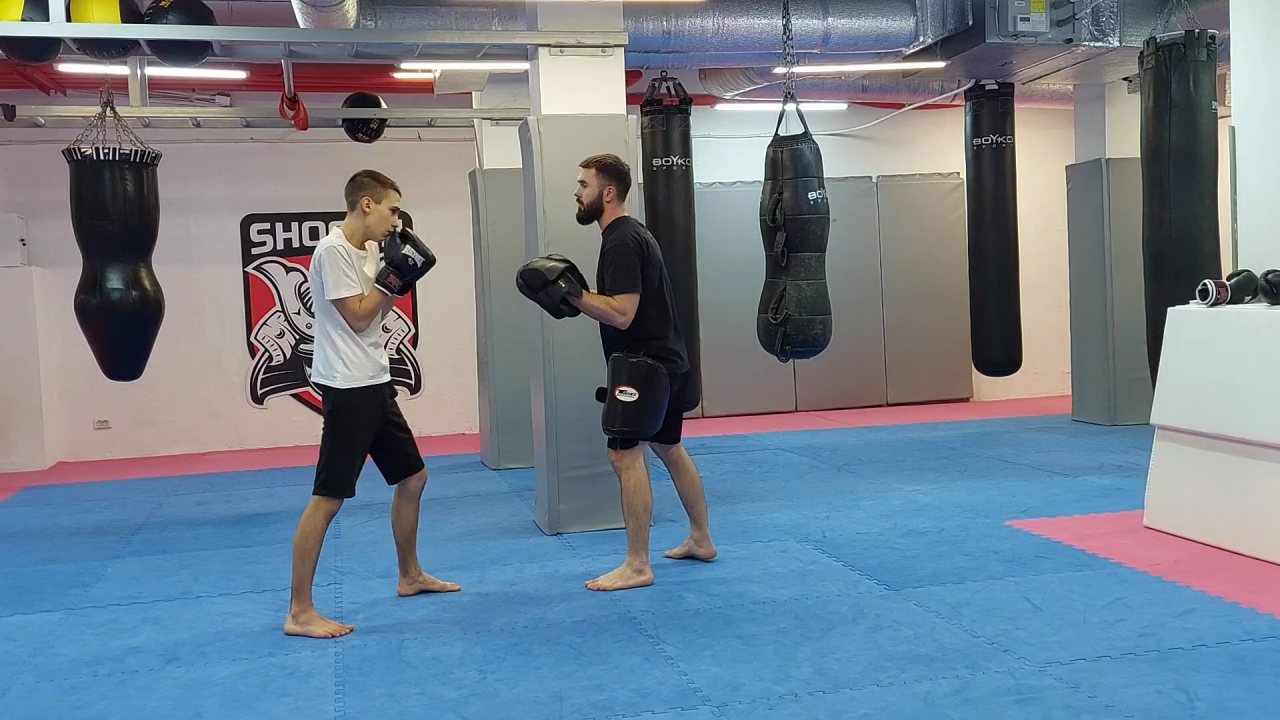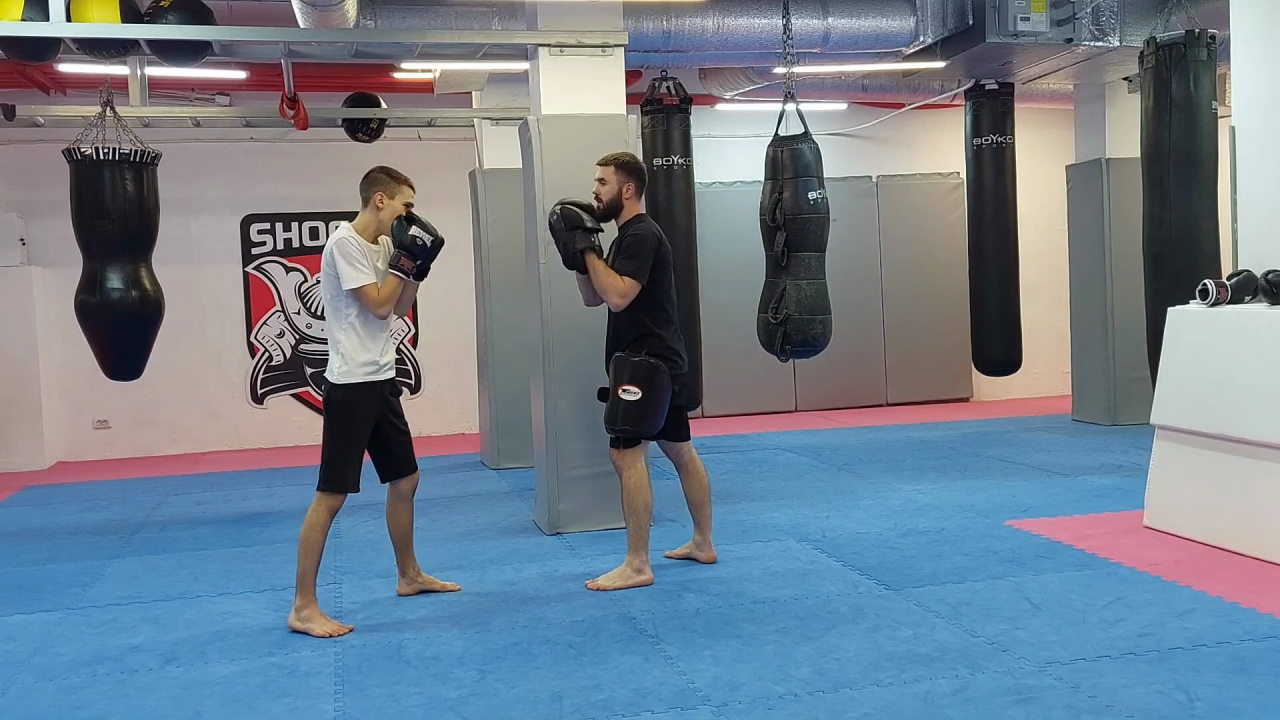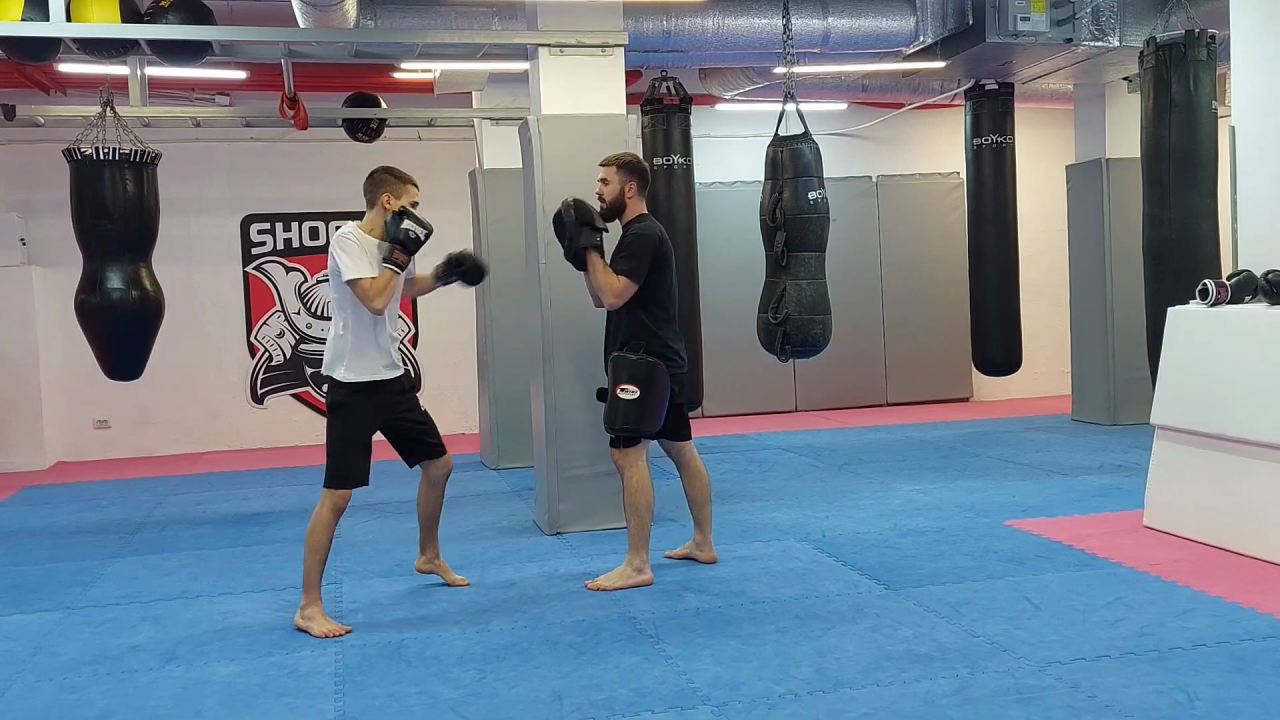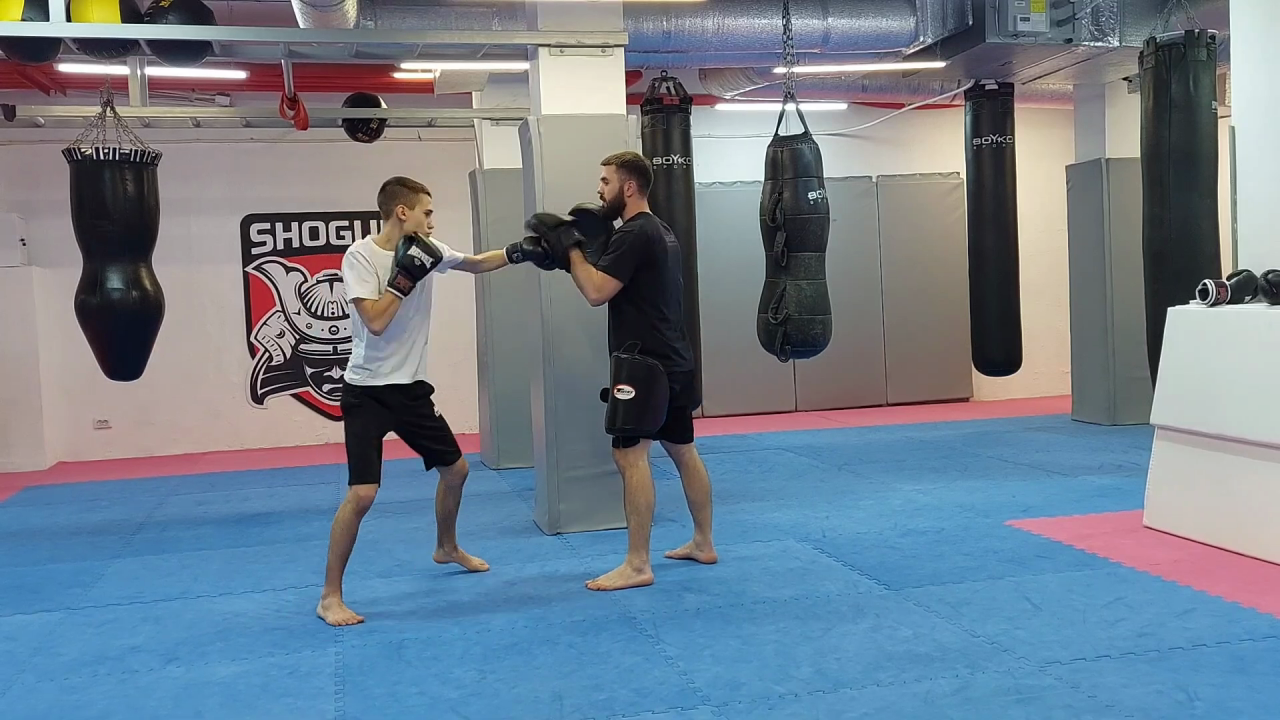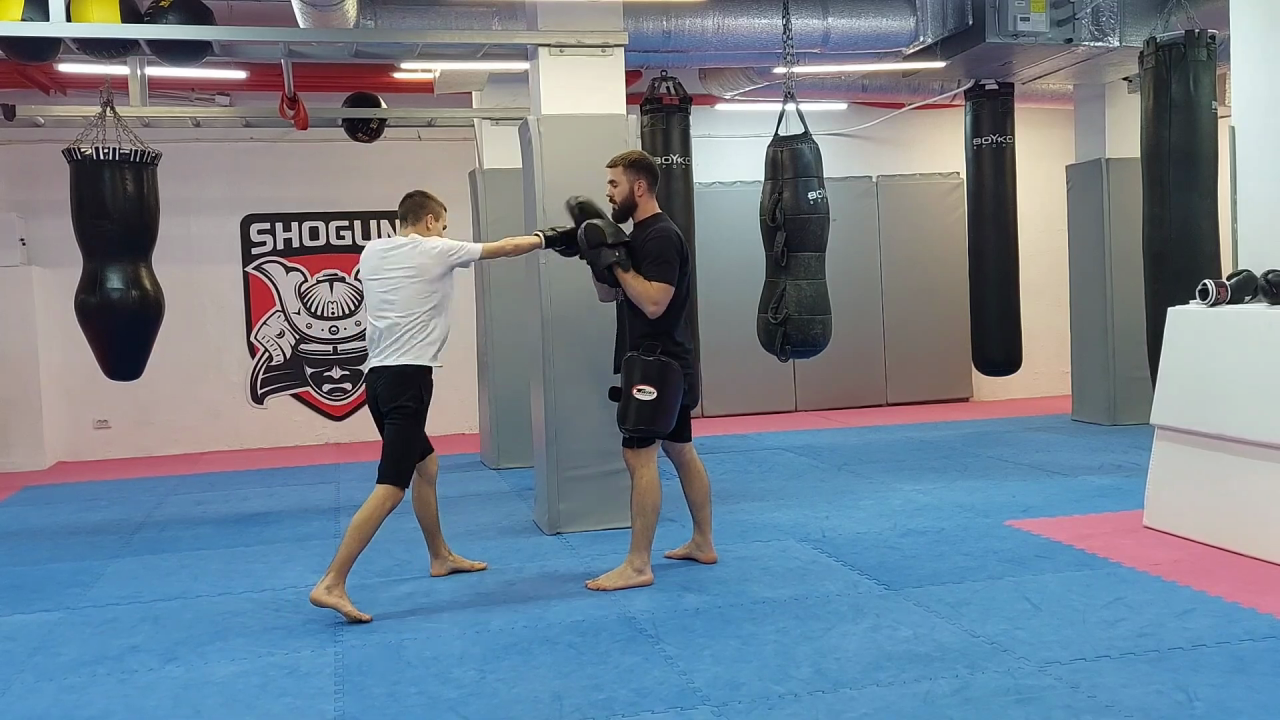
dt=0.3s
person 1, frame 1
left shoulder: (365, 251)
right shoulder: (333, 251)
right elbow: (359, 319)
right wrist: (389, 275)
left hip: (376, 386)
right hip: (348, 392)
left knee: (413, 479)
right knee: (326, 500)
left ankle: (410, 575)
right ankle: (300, 611)
person 1, frame 2
left shoulder: (378, 246)
right shoulder: (345, 243)
left elbow: (394, 308)
right elbow: (380, 305)
left wrist: (412, 265)
right wrist: (405, 259)
left hip: (381, 382)
right hip: (350, 386)
left knee: (405, 482)
right knee: (331, 497)
left ankle: (410, 576)
right ankle: (303, 607)
person 1, frame 3
left shoulder: (388, 243)
right shoulder: (347, 240)
left elbow: (411, 288)
right elbow: (375, 301)
left wrist: (446, 271)
right wrist: (401, 251)
left hip: (391, 379)
right hip: (351, 386)
left knee: (439, 464)
right knee: (337, 494)
left ankle: (429, 554)
right ankle: (309, 606)
person 1, frame 4
left shoulder: (420, 250)
right shoulder: (359, 258)
left elbow: (473, 264)
right elbow: (375, 321)
left wrist: (518, 252)
right wrist: (405, 275)
left hip: (410, 388)
right hip: (369, 390)
left knee: (456, 468)
right knee: (362, 493)
left ankle: (448, 547)
right ankle: (330, 594)
person 1, frame 5
left shoulder: (371, 253)
right shoulder: (438, 250)
right elbow: (504, 248)
right wrist: (546, 238)
left hip: (382, 375)
right hip: (407, 378)
left knee: (426, 466)
right knee: (391, 487)
left ankle: (441, 556)
right ankle: (331, 584)
person 2, frame 1
left shoulder: (621, 241)
right shoulder: (628, 233)
left elbow: (622, 314)
right elbow: (617, 304)
left wrist: (571, 294)
right wrist: (575, 293)
left hip: (647, 364)
right hip: (663, 360)
left knee: (625, 455)
right knee: (669, 449)
left ankle: (638, 565)
right ankle: (701, 539)
person 2, frame 2
left shoulder: (642, 235)
right shoulder: (628, 236)
left elbow: (618, 297)
right elbow: (594, 296)
left wrist: (588, 252)
right wrist: (580, 256)
left hip: (648, 363)
right hip: (657, 362)
left knee: (626, 455)
right knee: (680, 451)
left ankle: (637, 566)
right ankle: (703, 543)
person 2, frame 3
left shoulder: (643, 234)
right shoulder: (637, 234)
left elbow: (613, 296)
right elbow: (602, 298)
left wrist: (590, 250)
right wrist: (584, 254)
left hip: (647, 362)
right hip: (659, 361)
left knee: (628, 454)
right knee: (681, 449)
left ankle: (638, 565)
right ankle: (703, 542)
person 2, frame 4
left shoulder: (636, 234)
right shoulder: (656, 231)
left elbow: (596, 292)
right elbow: (610, 284)
left wrist: (571, 247)
left hip: (649, 364)
right hip: (670, 361)
left knee: (630, 455)
right knee: (683, 451)
left ankle: (637, 566)
right ankle: (704, 543)
person 2, frame 5
left shoulder: (661, 236)
right shoulder: (641, 234)
left elbow: (653, 304)
right elbow: (609, 293)
left wrist: (617, 262)
right hip: (664, 362)
left knee: (640, 456)
right knee: (681, 451)
left ankle: (638, 565)
right ankle: (702, 543)
